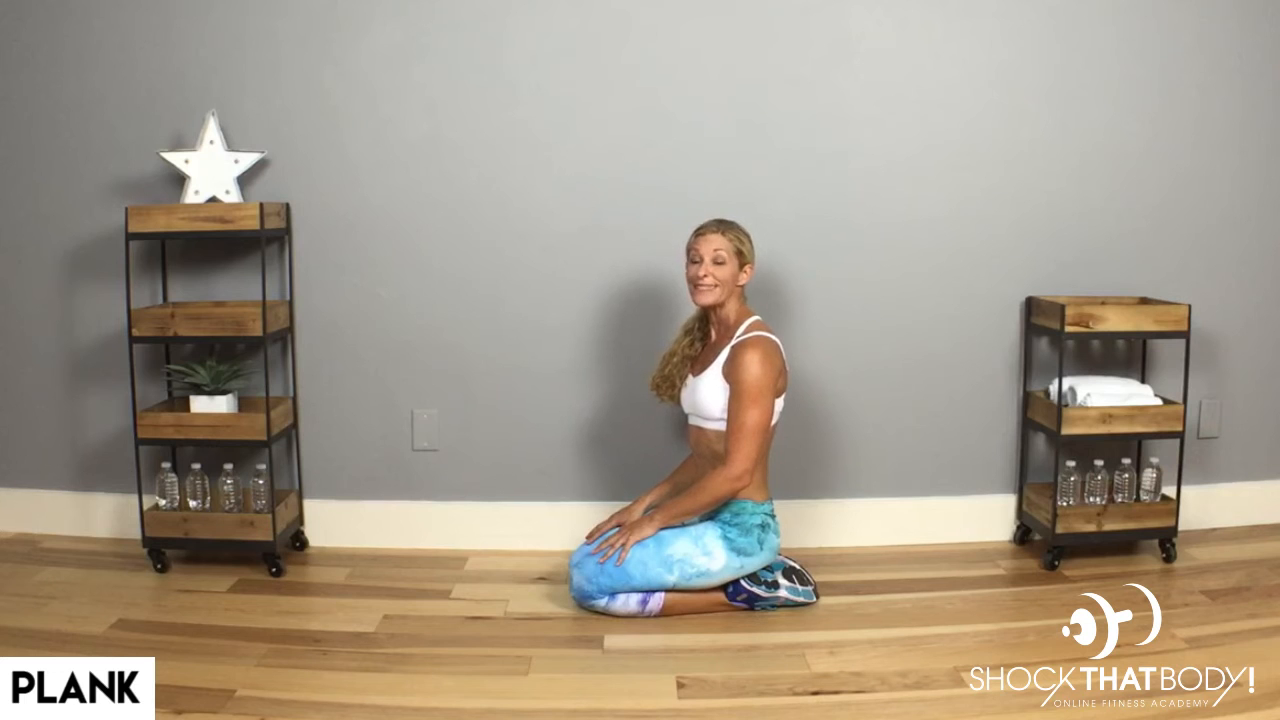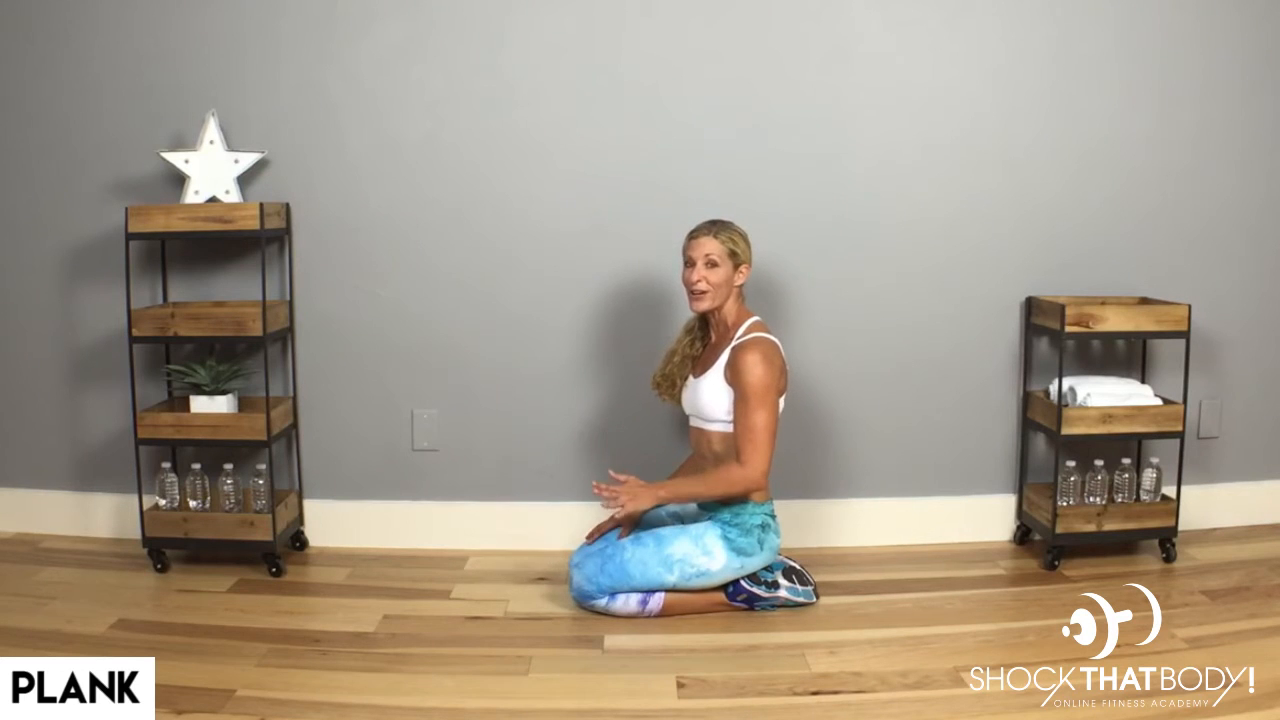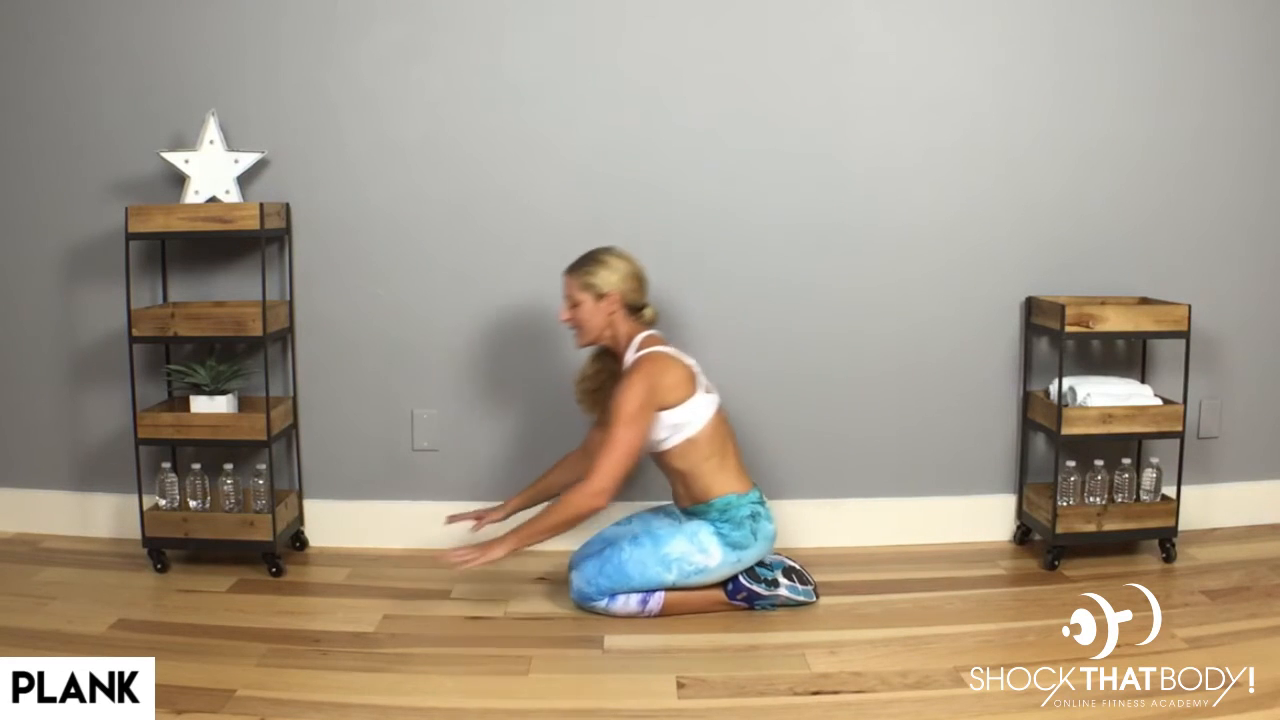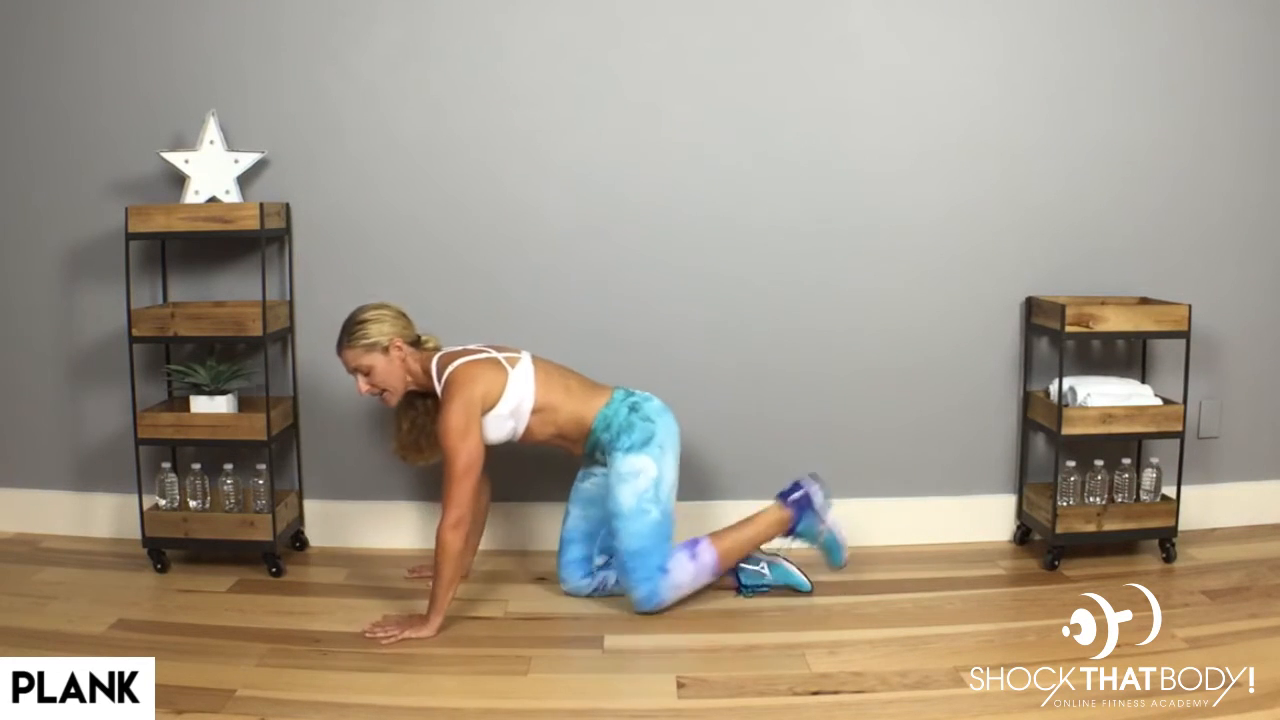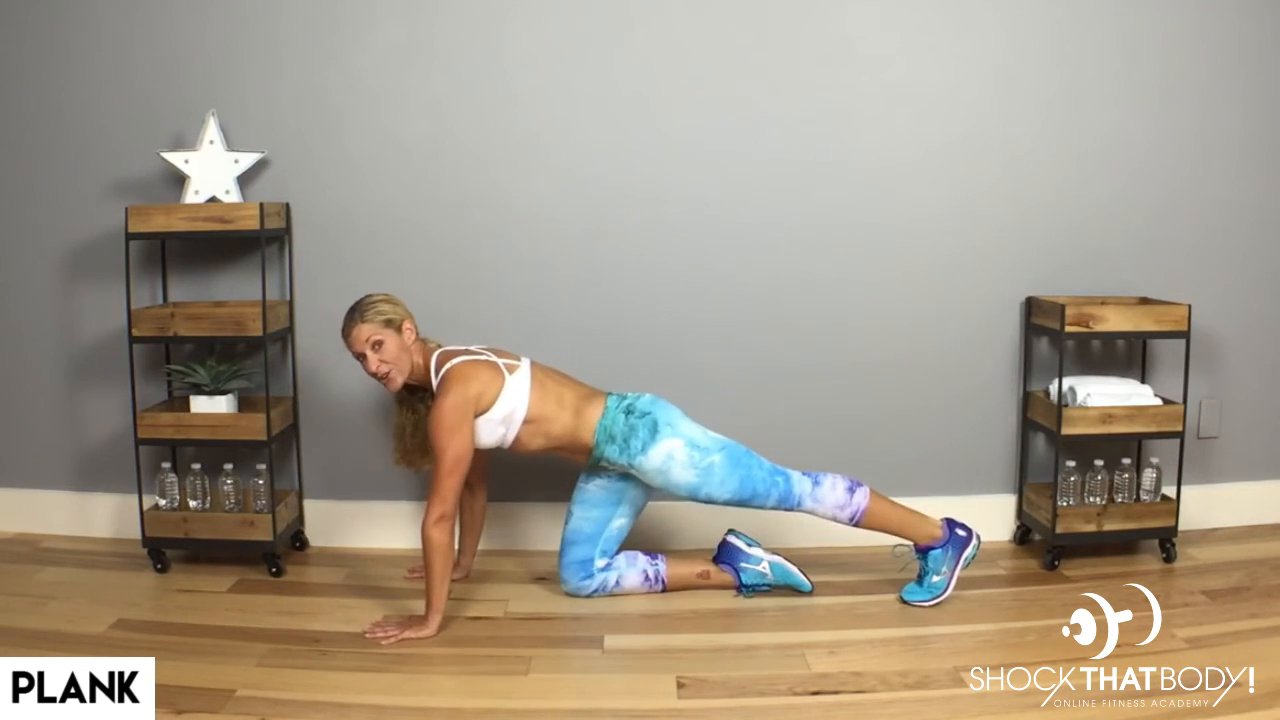
dt=1s
person 1, frame 1
left shoulder: (753, 351)
right shoulder: (706, 339)
left elbow: (736, 472)
left wrist: (654, 519)
right wrist: (645, 502)
left hip: (739, 528)
right hip: (709, 514)
left knee: (589, 580)
right knee: (587, 558)
left ankle: (742, 592)
right ankle: (753, 573)
person 1, frame 2
left shoulder: (753, 352)
right shoulder: (705, 341)
left elbow: (750, 473)
left wrist: (655, 493)
right wrist: (642, 503)
left hip: (740, 529)
right hip: (708, 514)
left knee: (588, 580)
right knee: (587, 558)
left ankle: (743, 592)
right ankle: (752, 573)
person 1, frame 3
left shoulder: (645, 373)
right shoulder: (632, 360)
left elbow: (595, 492)
right elbow: (588, 455)
left wrist: (507, 543)
right wrist: (508, 507)
left hip: (730, 525)
right hip: (697, 516)
left knee: (590, 585)
right knee: (587, 562)
left ankle: (740, 589)
right ankle: (734, 567)
person 1, frame 4
left shoulder: (457, 393)
right shoulder: (448, 375)
left elbow: (455, 520)
right elbow: (477, 486)
left wrist: (431, 619)
right wrist: (457, 565)
left hip: (635, 428)
right hip: (609, 444)
left knee: (649, 590)
right knee: (579, 577)
left ankle: (791, 509)
right ankle: (741, 565)
person 1, frame 5
left shoulder: (452, 393)
right shoulder: (453, 373)
left elbow: (439, 515)
right elbow: (475, 483)
left wrist: (431, 619)
right wrist: (463, 562)
left hip: (639, 432)
right hip: (612, 457)
left knee: (782, 488)
right knee: (582, 576)
left ankle: (942, 537)
right ankle: (736, 568)
